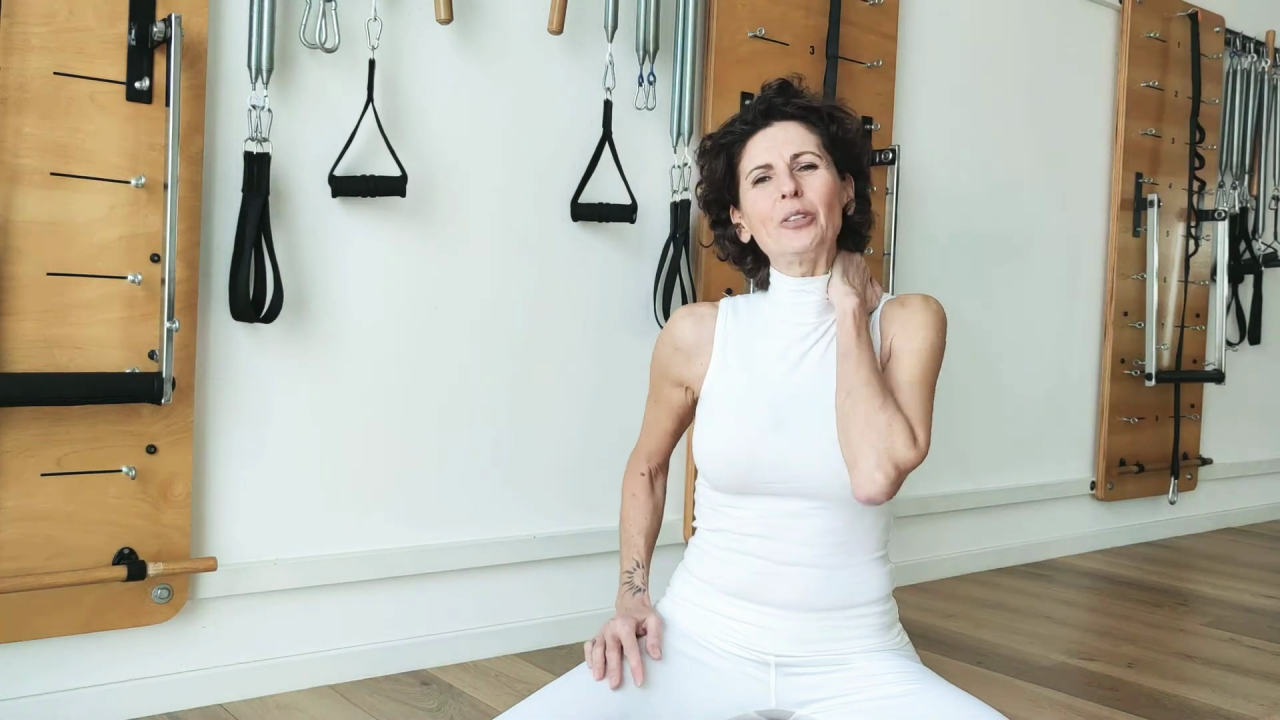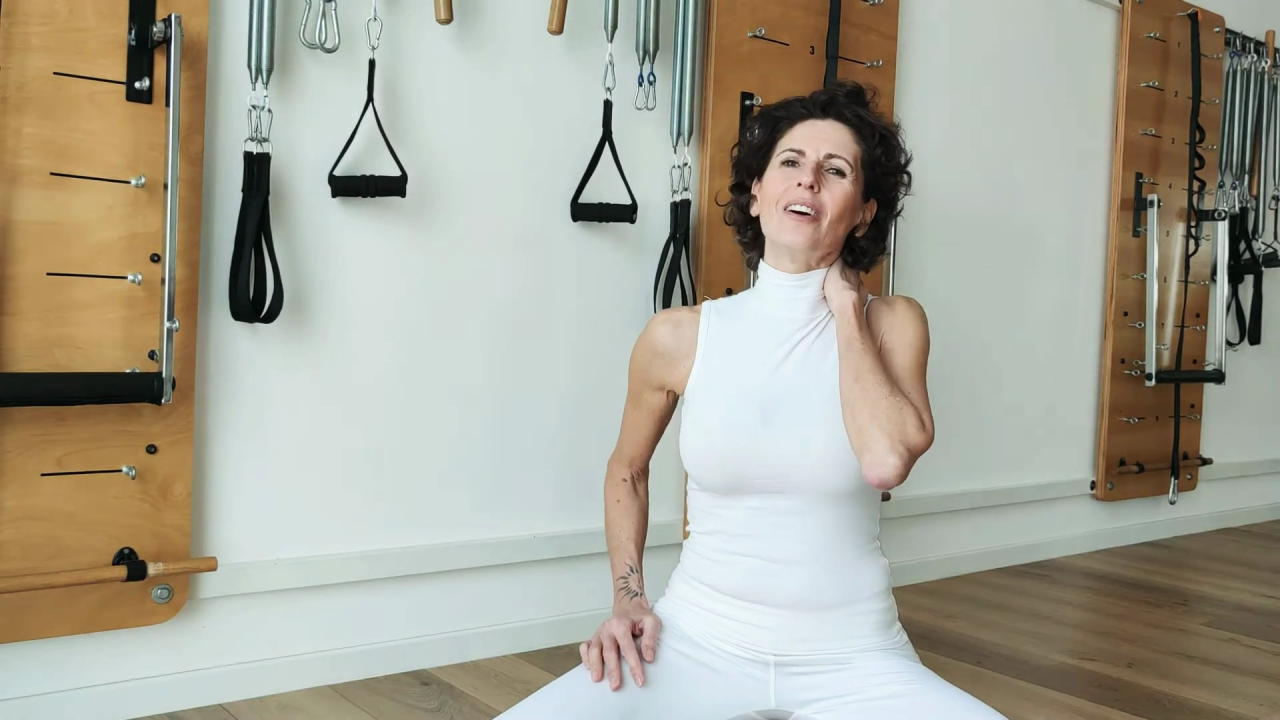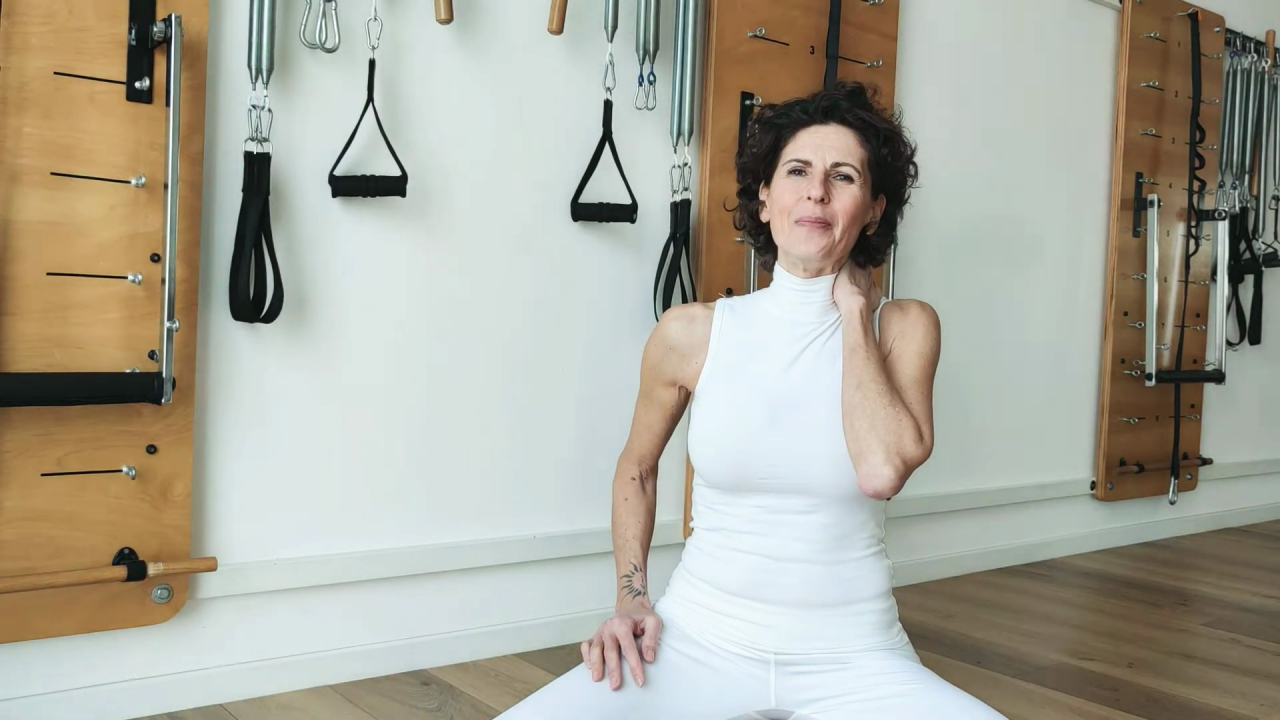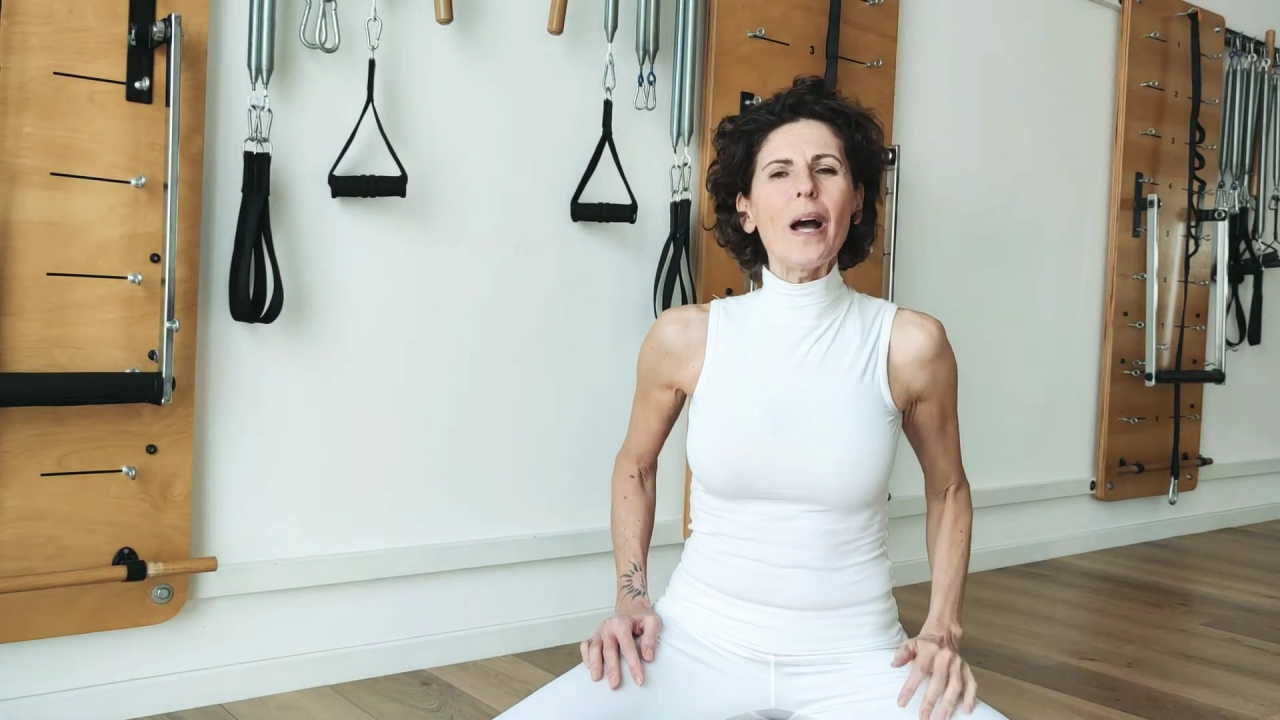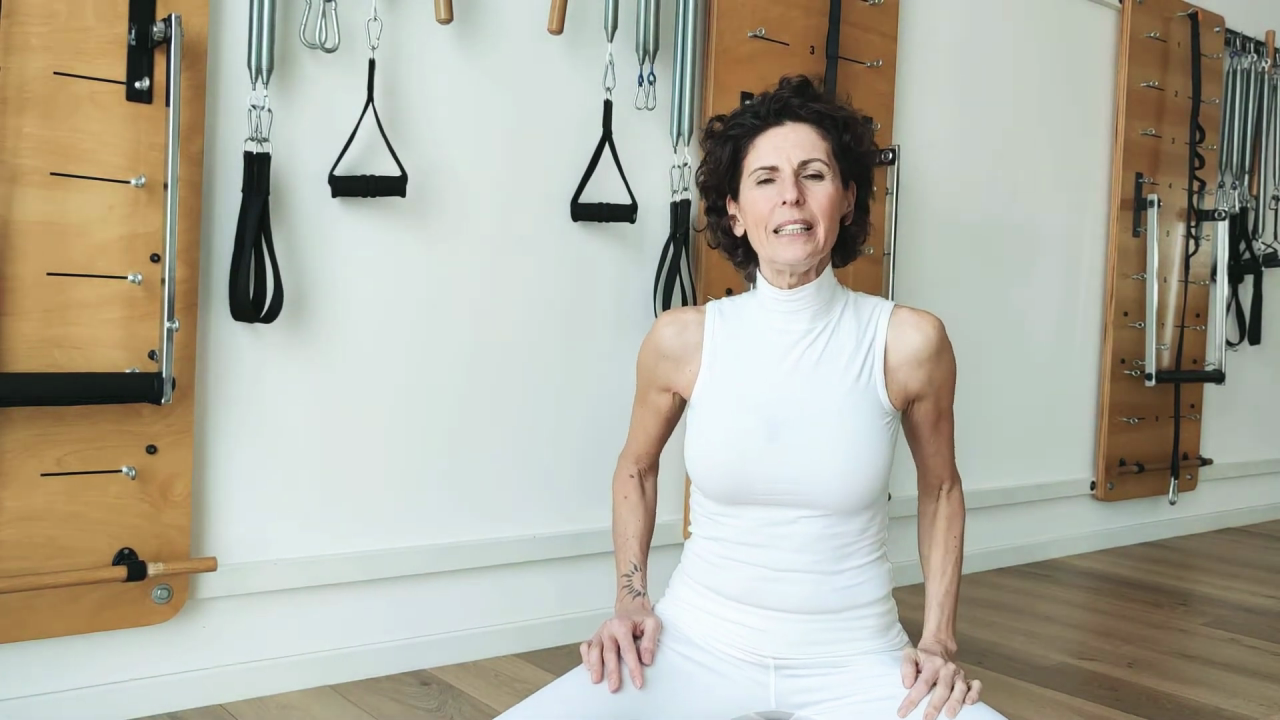
dt=1s
person 1, frame 1
left shoulder: (907, 320)
right shoulder: (696, 333)
left elbow: (876, 475)
right elbow: (646, 468)
left wrist: (850, 310)
right wrist: (630, 596)
left hip: (852, 661)
right hip: (699, 641)
person 1, frame 2
left shoulder: (892, 322)
right shoulder: (677, 335)
left elbow: (887, 461)
right elbow: (626, 470)
left wrist: (846, 308)
right wrist: (627, 600)
left hip: (851, 660)
right hip: (698, 642)
person 1, frame 3
left shoulder: (904, 326)
right shoulder: (690, 332)
left elbow: (883, 470)
right elbow: (636, 467)
left wrist: (854, 309)
right wrist: (631, 598)
left hip: (851, 658)
right hip: (699, 640)
person 1, frame 4
left shoulder: (909, 343)
right shoulder: (684, 335)
left elbow: (948, 488)
right elbow: (634, 467)
left wrist: (942, 628)
right wrist: (630, 599)
left hip: (851, 659)
right hip: (699, 642)
person 1, frame 5
left shoulder: (908, 341)
right shoulder: (680, 338)
left elbow: (940, 489)
right elbow: (636, 470)
left wrist: (939, 641)
right wrist: (630, 601)
left hip: (851, 662)
right hip: (698, 644)
